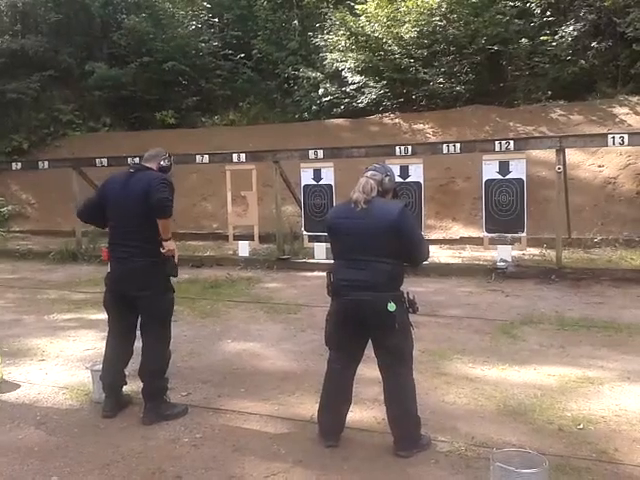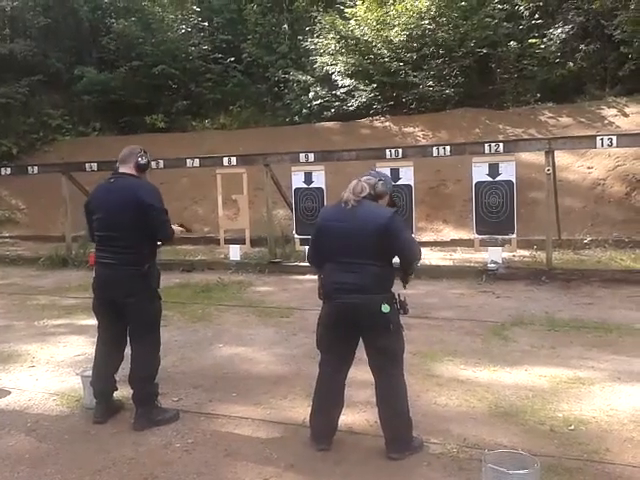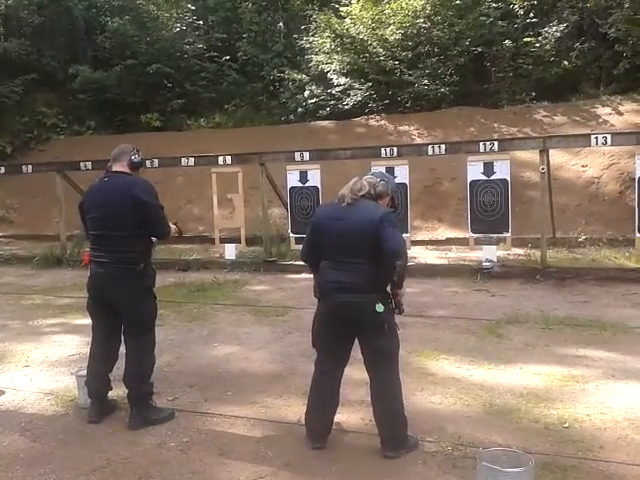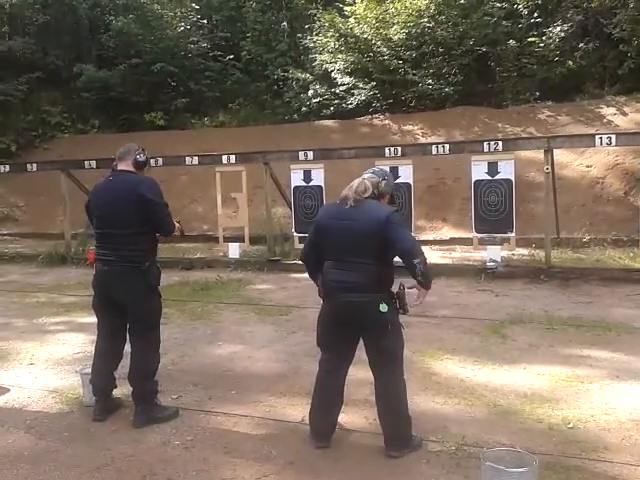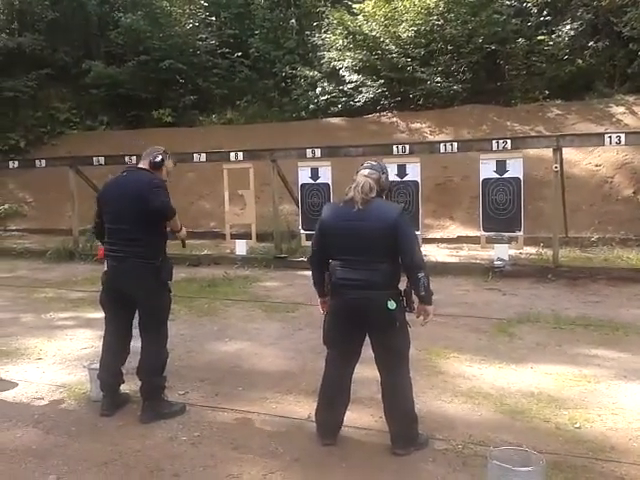
dt=0.7s
person 1, frame 1
left shoulder: (336, 214)
right shoulder: (397, 212)
right elbow: (419, 254)
left hip: (345, 300)
right hip: (385, 302)
left knee: (339, 365)
right knee: (397, 370)
left ankle: (329, 431)
right ankle: (407, 439)
person 1, frame 2
left shoulder: (326, 215)
right shoulder: (386, 217)
left elbow: (314, 258)
right elbow: (412, 253)
right wrist: (405, 273)
left hip: (336, 303)
right hip: (376, 305)
left knee: (331, 368)
right knee: (388, 373)
left ankle: (321, 435)
right ankle: (399, 442)
person 1, frame 3
left shoulder: (323, 213)
right shoulder: (381, 216)
left elbow: (308, 255)
right elbow: (396, 253)
right wrist: (396, 285)
left hip: (331, 302)
right hip: (370, 304)
left knee: (326, 367)
right knee: (384, 371)
left ankle: (316, 433)
right ankle: (394, 441)
person 1, frame 4
left shoulder: (326, 213)
right shoulder: (385, 215)
left elbow: (308, 255)
right elbow: (410, 252)
right wrist: (424, 282)
left hip: (335, 302)
right hip: (374, 304)
left knee: (331, 366)
right knee: (388, 371)
left ankle: (320, 432)
right ankle: (398, 440)
person 1, frame 5
left shoulder: (330, 213)
right shoulder: (393, 214)
left elbow: (317, 258)
right elbow: (413, 260)
left wrist: (323, 293)
right wrist: (424, 298)
left hip: (342, 301)
right hip: (383, 302)
left knee: (337, 365)
right knee: (394, 370)
left ankle: (326, 430)
right ankle: (404, 439)
person 2, frame 1
left shoulder: (113, 182)
right shoulder: (159, 181)
left elbow: (85, 213)
right elbow: (161, 205)
right wrist: (167, 238)
left hip: (118, 270)
right hip: (150, 271)
left knee: (118, 333)
right knee: (155, 338)
left ankle: (112, 398)
right ankle: (155, 404)
person 2, frame 2
left shoulder: (97, 193)
right shoulder: (145, 190)
left elbow: (94, 234)
right elbow: (162, 234)
right wrist: (173, 230)
left hip: (104, 276)
right hip: (136, 278)
left knee: (108, 339)
right knee: (145, 343)
left ankle: (102, 404)
right ankle: (146, 410)
person 2, frame 3
left shoulder: (92, 192)
right shoulder: (140, 187)
left elbow: (91, 232)
right elbow: (160, 230)
right wrist: (170, 229)
left hip: (99, 275)
right hip: (131, 276)
left knee: (102, 338)
right knee: (139, 342)
left ankle: (97, 403)
right ankle: (141, 409)
person 2, frame 4
left shoulder: (98, 191)
right shoulder: (145, 185)
left elbow: (100, 227)
right elbow: (164, 227)
right wrist: (174, 227)
left hip: (104, 273)
right hip: (137, 274)
left knee: (107, 336)
right knee: (145, 340)
left ankle: (102, 401)
right ankle: (145, 407)
person 2, frame 5
left shoulder: (109, 186)
right shoulder: (150, 182)
left elbow: (99, 229)
right elbow: (163, 208)
right wrist: (178, 228)
left hip: (114, 269)
right hip: (147, 271)
left knee: (115, 332)
right knee: (154, 336)
left ankle: (110, 396)
right ankle: (153, 402)
